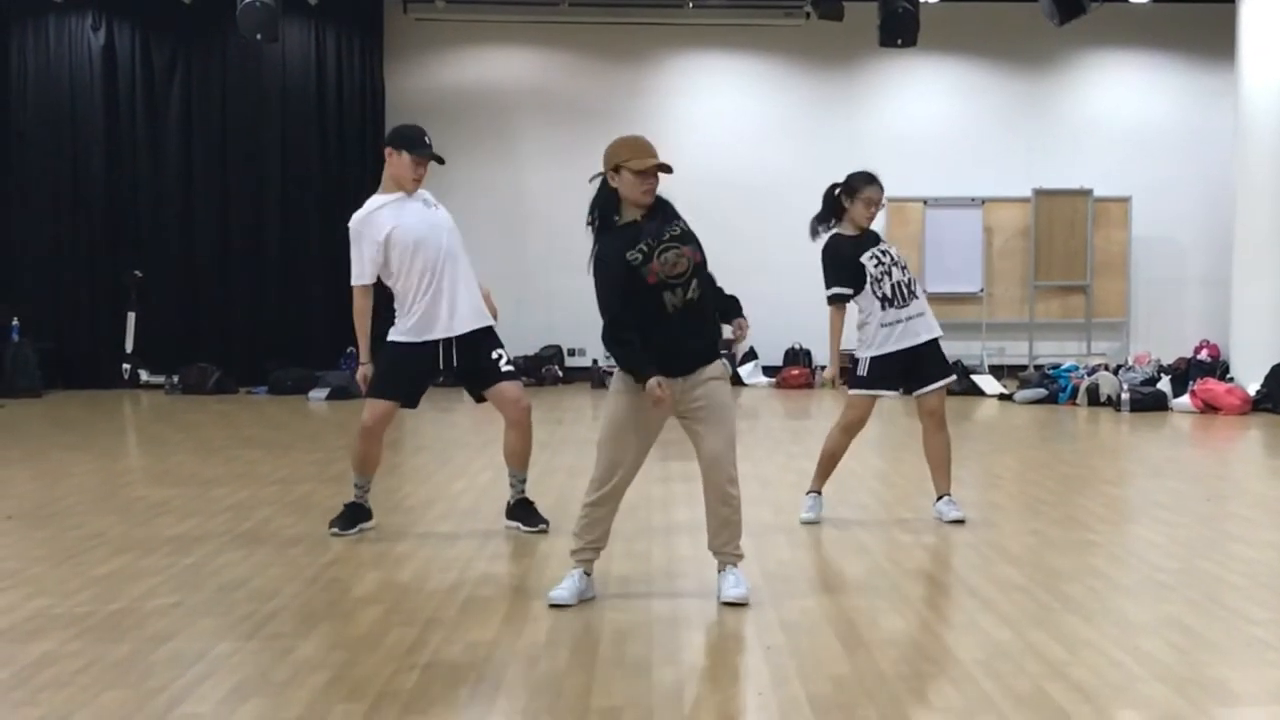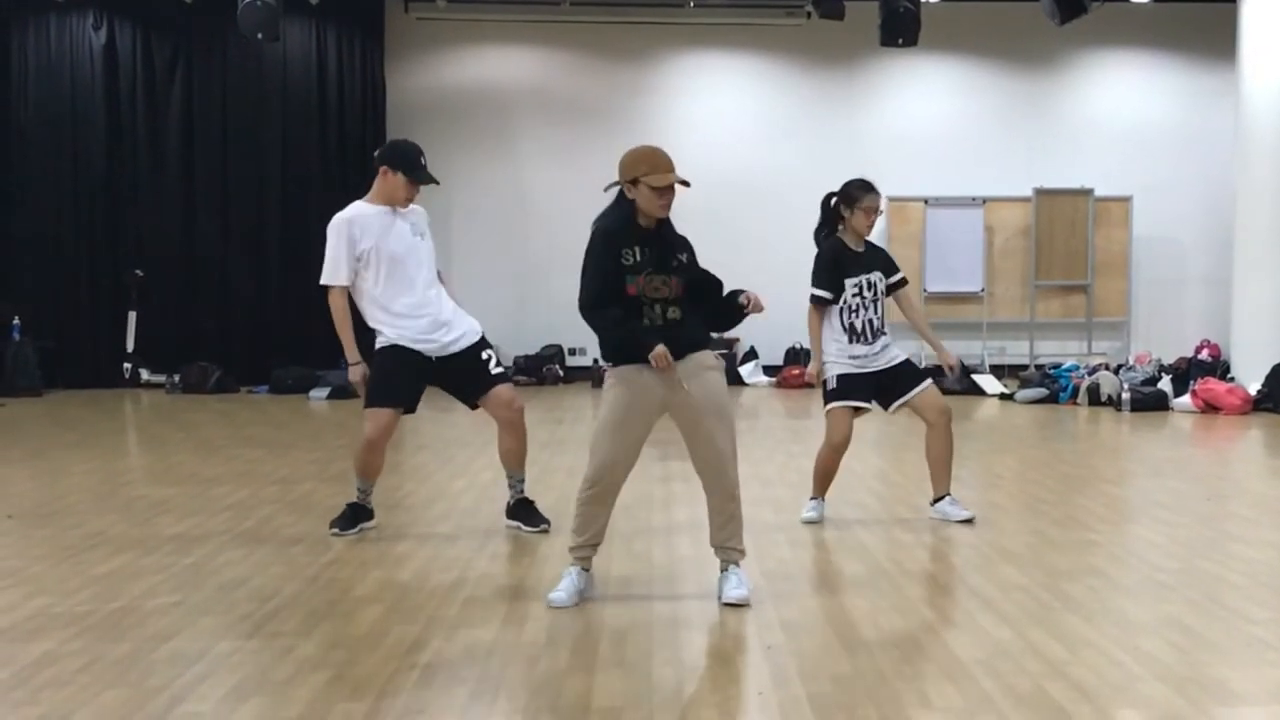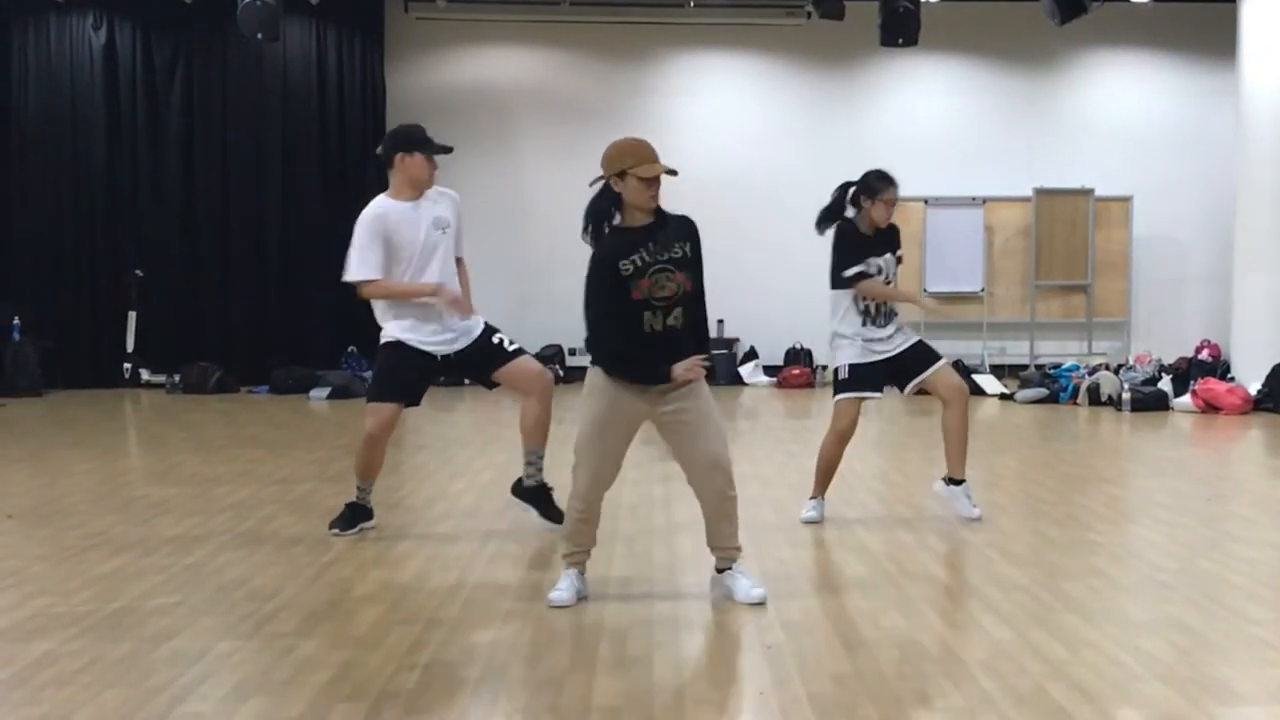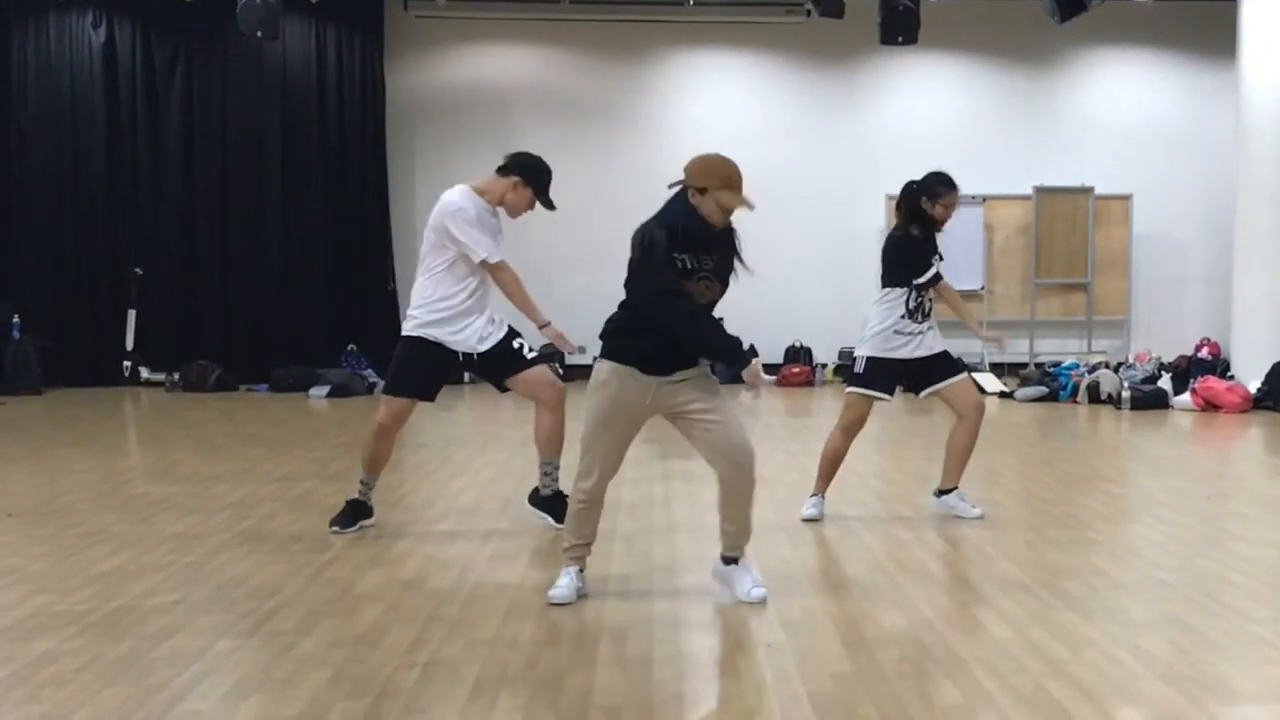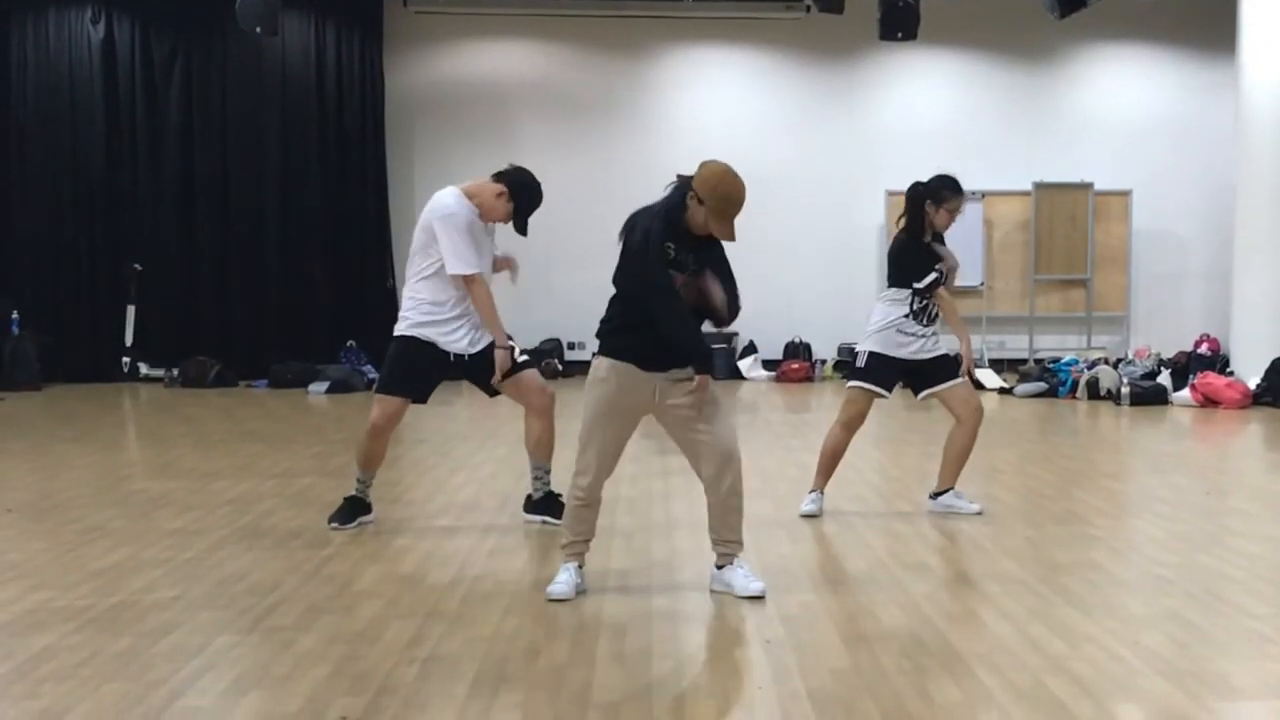
dt=0.4s
person 1, frame 1
left shoulder: (667, 214)
right shoulder: (612, 246)
right elbow: (617, 324)
left wrist: (731, 311)
right wrist: (647, 375)
left hip: (705, 370)
right hip: (640, 375)
left knee: (721, 471)
right knee: (609, 476)
left ankle: (728, 565)
right ankle: (581, 570)
person 1, frame 2
left shoulder: (676, 245)
right shoulder: (610, 235)
left elbow: (706, 306)
right elbow: (594, 306)
left wrist: (739, 304)
right wrist: (645, 344)
left hip: (695, 364)
right hip: (630, 370)
left knee: (722, 466)
right knee: (602, 472)
left ankle: (730, 564)
right ankle: (580, 567)
person 1, frame 3
left shoulder: (684, 230)
right shoulder: (609, 249)
right elbow: (603, 333)
left wrist: (695, 362)
right wrist: (663, 368)
left hip: (681, 377)
right hip: (617, 379)
left knee: (715, 470)
right knee: (589, 481)
left ankle: (726, 566)
right ankle: (573, 570)
person 1, frame 4
left shoulder: (722, 238)
right shoulder: (656, 238)
right elbow: (674, 312)
right wrist: (737, 355)
left hip: (688, 373)
right hip: (625, 370)
left knee: (738, 454)
right knee: (593, 474)
left ankle: (732, 559)
right ankle: (573, 568)
person 1, frame 5
left shoulder: (707, 244)
right shoulder: (648, 228)
left elbow: (725, 312)
right elbow: (658, 303)
left wrist: (721, 302)
right wrist: (702, 357)
left hip: (684, 369)
right hip: (622, 367)
left knee: (725, 459)
right knee: (590, 470)
left ankle: (727, 563)
right ankle: (572, 564)
person 2, frame 1
left shoulder: (427, 199)
right shoulder: (367, 218)
right elbow: (362, 290)
left wrist: (480, 293)
right wrist: (364, 358)
left hip: (471, 326)
right hip: (411, 336)
left knee: (518, 406)
right knee: (372, 421)
left ankle: (518, 502)
right ankle: (359, 505)
person 2, frame 2
left shoulder: (416, 216)
right shoulder: (348, 223)
right elbow: (335, 291)
right wrist: (354, 357)
left hip: (456, 335)
right hip: (399, 345)
left knee: (511, 408)
right knee: (375, 434)
left ankle: (517, 502)
right ankle: (361, 506)
person 2, frame 3
left shoulder: (447, 201)
right shoulder: (376, 217)
right elbow: (368, 287)
left wrist: (461, 302)
right wrist: (433, 291)
left hip: (463, 330)
right hip: (406, 338)
left knee: (538, 382)
right knee: (375, 430)
left ankle: (533, 484)
right ankle: (360, 506)
person 2, frame 4
left shoulder: (487, 207)
right shoulder: (459, 207)
right elbow: (499, 271)
right wrist: (543, 323)
left hip: (483, 329)
right hip: (430, 332)
left knee: (551, 393)
right knee: (387, 421)
left ankle: (547, 494)
right ankle: (361, 503)
person 2, frame 5
left shoulder: (484, 212)
right shoulder: (449, 209)
right elbow: (471, 283)
left wrist: (501, 262)
right wrist: (501, 343)
left hip: (477, 332)
right hip: (423, 332)
left knee: (541, 397)
right knee: (380, 421)
left ankle: (540, 497)
right ankle: (359, 500)
person 3, frame 1
left shoulder: (873, 238)
right shoulder: (836, 248)
right elbow: (838, 306)
right wrist: (833, 360)
left hip: (920, 334)
right hip: (878, 344)
left knee: (934, 414)
right knee: (851, 420)
left ankle: (942, 498)
right ankle: (814, 494)
person 3, frame 2
left shoulder: (878, 256)
right shoulder: (832, 252)
left elbow: (906, 304)
right elbow: (815, 310)
left wrist: (939, 348)
right wrist: (816, 357)
left hip: (885, 357)
right hip: (844, 363)
left knee: (939, 412)
right knee: (838, 438)
left ankle: (942, 500)
right ankle: (816, 499)
person 3, frame 3
left shoulder: (889, 233)
right shoulder: (847, 237)
right elbow: (865, 288)
right wrist: (916, 299)
left hip: (898, 340)
right hip: (856, 346)
left knee: (957, 392)
right knee: (843, 427)
left ankle: (955, 484)
right ankle: (816, 499)
person 3, frame 4
left shoulder: (924, 237)
right shoulder: (904, 241)
right elbow: (941, 289)
right wrist: (977, 329)
left hip: (924, 346)
right hip: (884, 344)
left knee: (972, 406)
right knee: (850, 421)
left ankle: (947, 492)
right ankle: (817, 496)
person 3, frame 5
left shoulder: (935, 241)
right shoulder: (907, 245)
left elbow: (943, 293)
right elbow: (940, 296)
left wrist: (951, 268)
right wrist: (965, 341)
left hip: (926, 347)
right hip: (885, 342)
left knee: (971, 411)
right knee: (850, 417)
left ankle: (943, 493)
right ankle: (816, 492)
